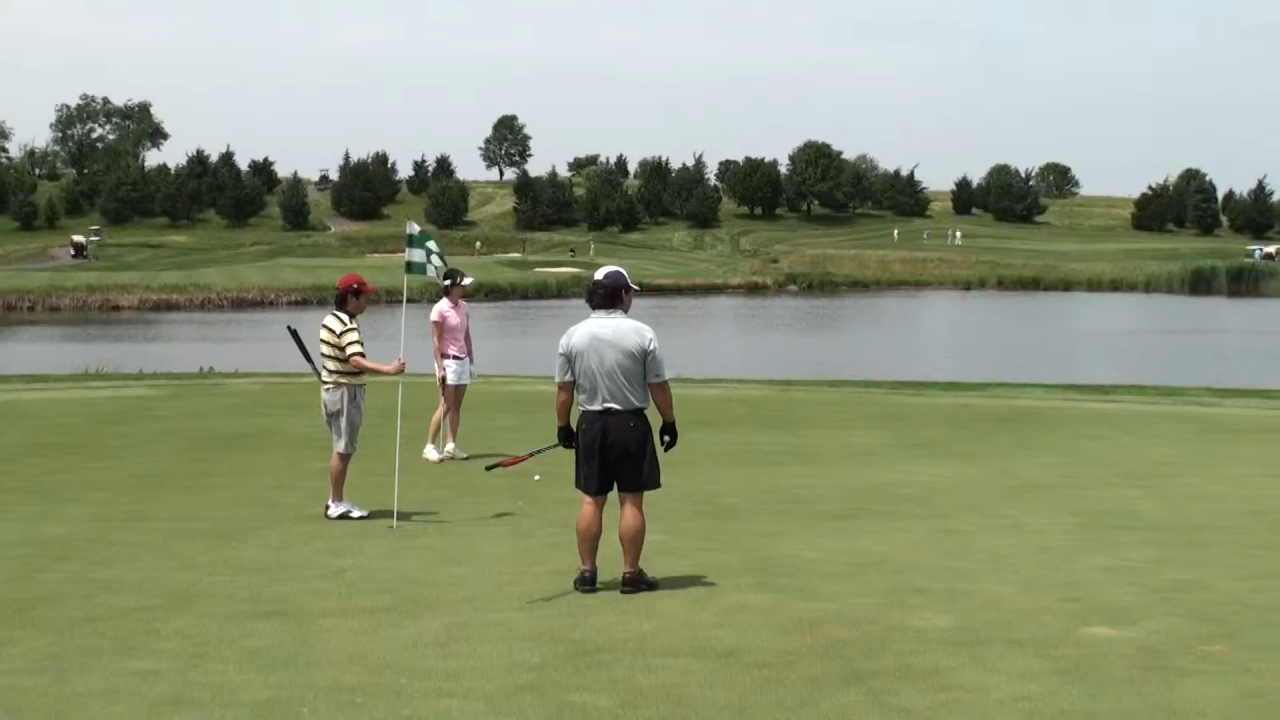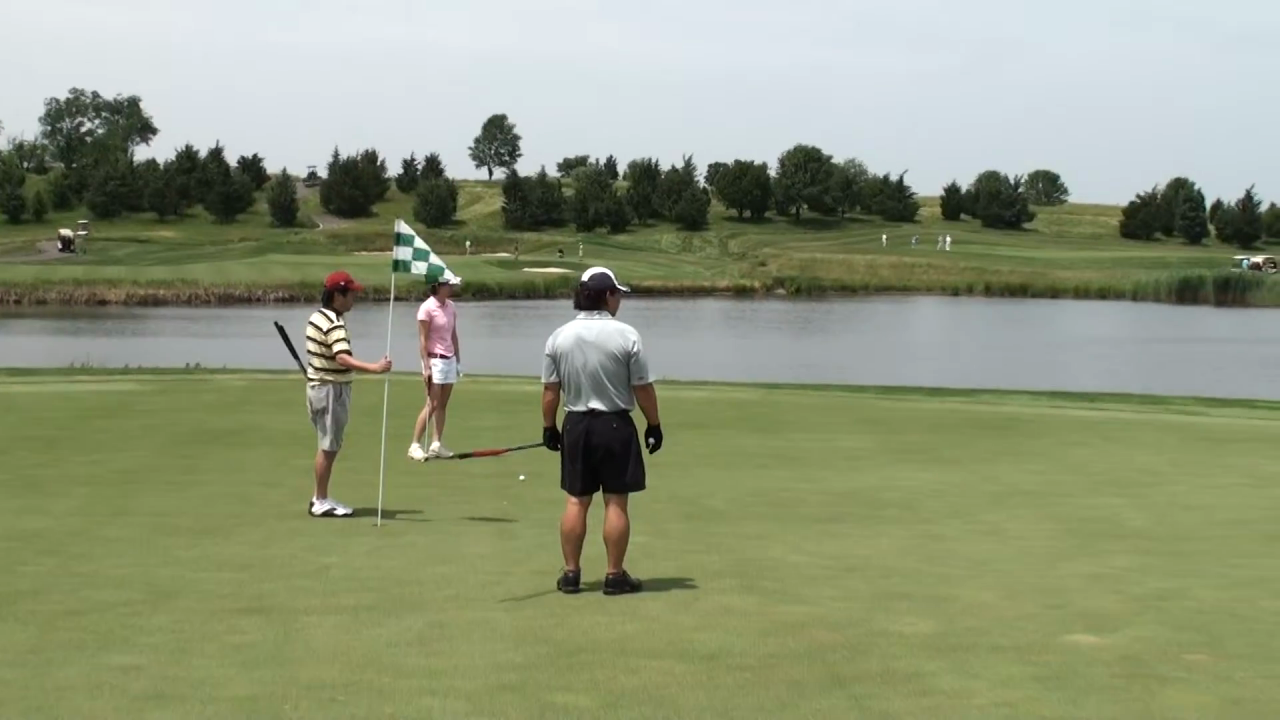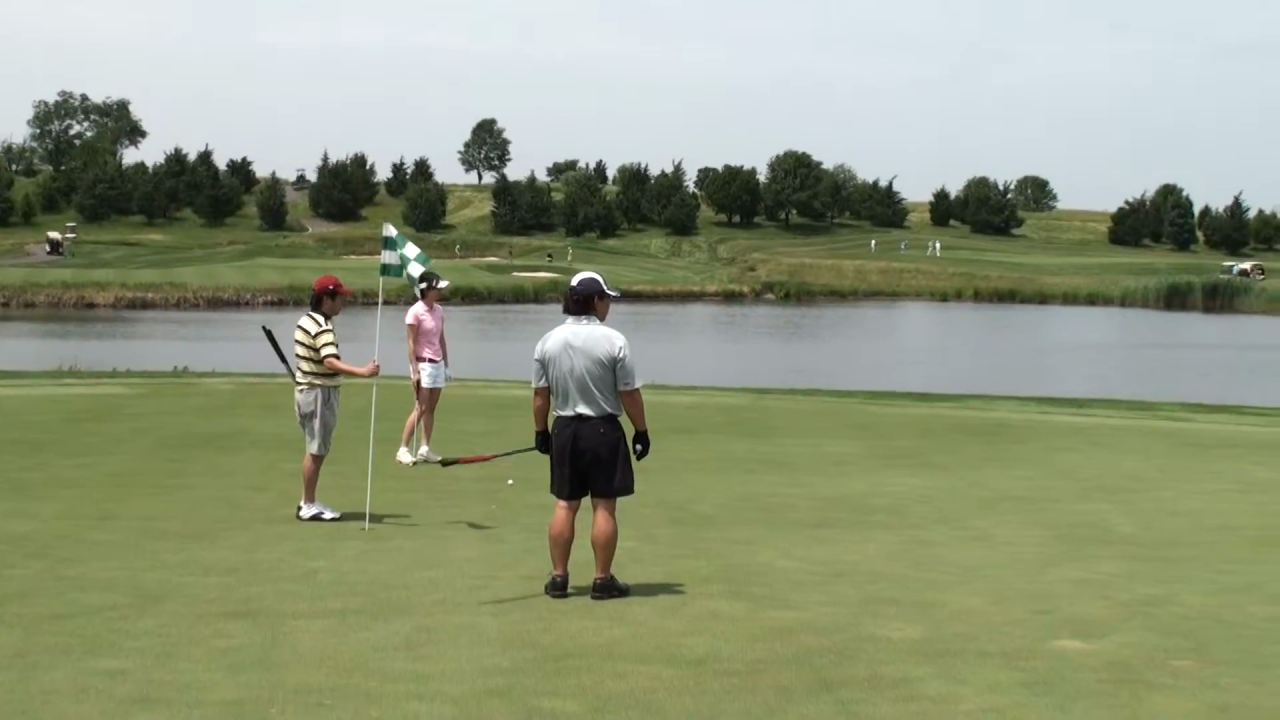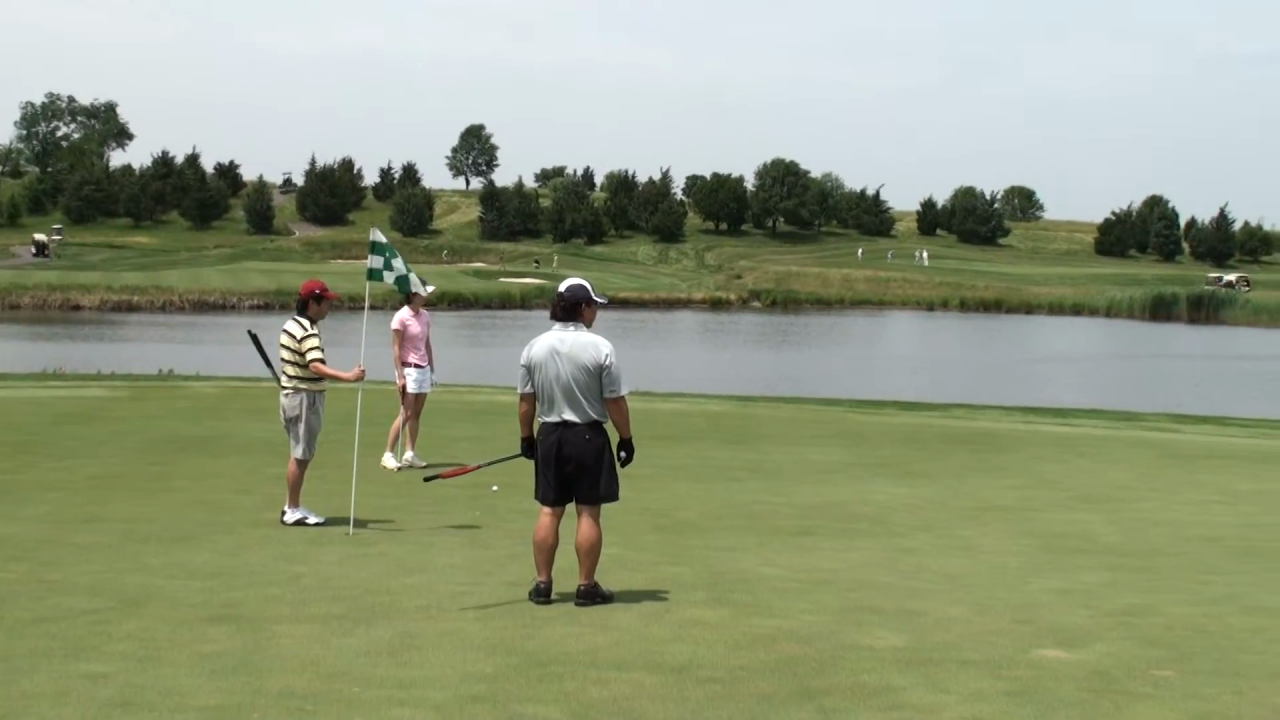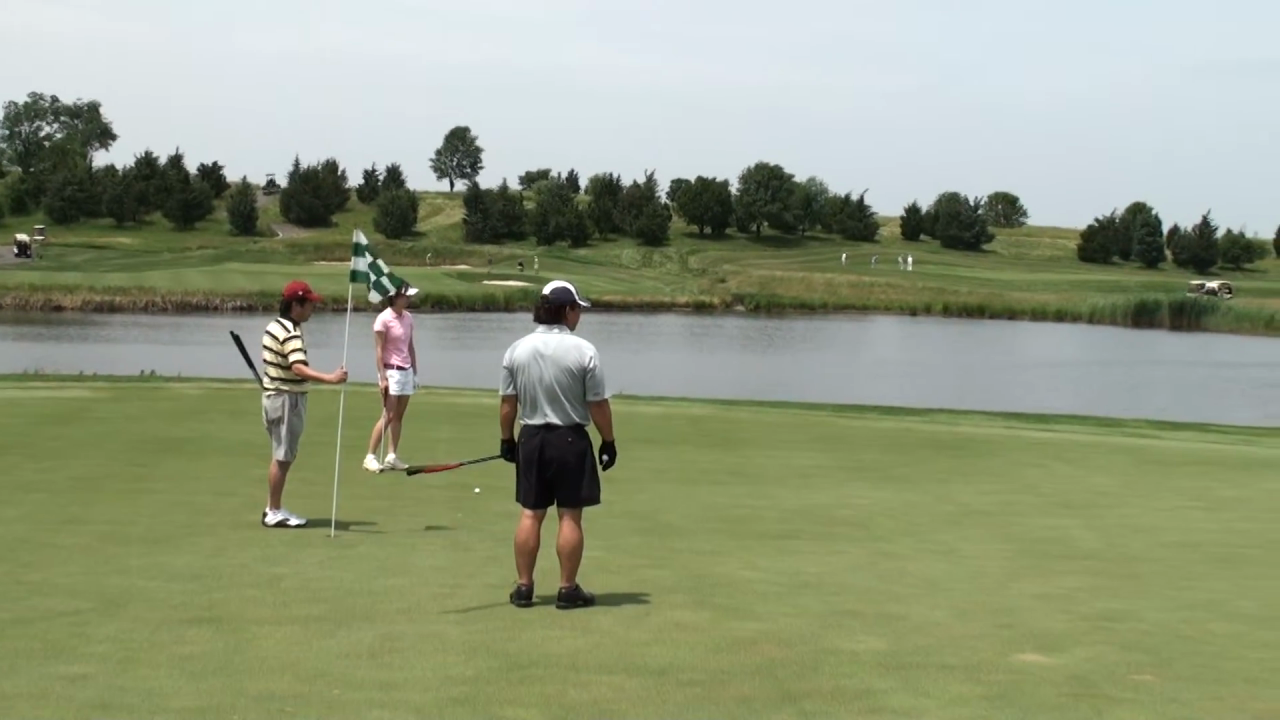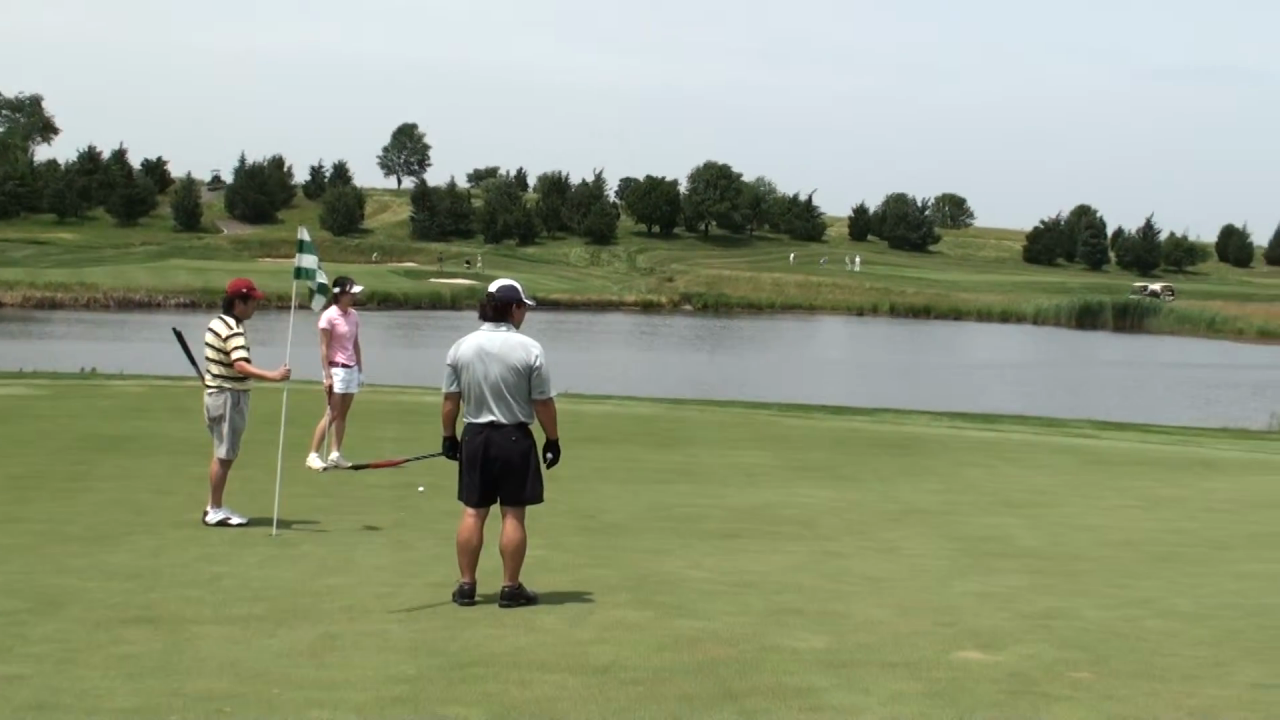
dt=0.4s
person 1, frame 1
left shoulder: (572, 336)
right shoulder: (642, 334)
left elbow: (564, 389)
right elbow: (659, 386)
left wrist: (563, 426)
right wrist: (669, 422)
left hip: (591, 424)
right hip: (631, 423)
left knee: (591, 500)
right knee: (631, 501)
left ankle: (587, 572)
right ankle: (631, 574)
person 1, frame 2
left shoulder: (559, 336)
right shoulder: (626, 335)
left elbow: (550, 390)
right elbow: (643, 388)
left wrist: (549, 427)
right wrist: (654, 425)
left hip: (576, 424)
right hip: (615, 425)
left knee: (576, 500)
right knee: (616, 502)
left ankle: (571, 573)
right ankle: (615, 575)
person 1, frame 3
left shoulder: (548, 341)
right shoulder: (613, 340)
left elbow: (540, 395)
right elbow: (630, 394)
left wrist: (541, 431)
right wrist: (641, 431)
left hip: (564, 430)
right hip: (603, 430)
left knee: (564, 505)
right knee: (604, 507)
left ankle: (558, 577)
right ankle: (603, 579)
person 1, frame 4
left shoulder: (534, 347)
right shoulder: (600, 347)
left elbow: (525, 401)
right elbow: (615, 401)
left wrist: (526, 437)
right wrist: (626, 438)
left hip: (549, 436)
right hip: (588, 436)
left knee: (549, 511)
right knee: (588, 513)
left ankle: (542, 584)
right ankle: (586, 586)
person 1, frame 5
left shoulder: (517, 349)
right shoulder: (583, 350)
left elbow: (507, 402)
right elbow: (598, 405)
left wrist: (507, 439)
right wrist: (608, 441)
left hip: (531, 438)
right hip: (571, 440)
left knee: (530, 514)
right knee: (570, 516)
left ankle: (524, 587)
right ankle: (568, 589)
person 1, frame 6
left shoulder: (461, 346)
right shoulder: (529, 348)
left elbow: (450, 399)
right elbow: (543, 403)
left wrist: (449, 436)
right wrist: (552, 440)
left hip: (475, 436)
right hip: (515, 438)
left knee: (473, 512)
right knee: (513, 515)
left ankle: (466, 585)
right ankle: (511, 588)
person 2, frame 1
left shoulder: (331, 319)
right shoulder: (346, 326)
right elbow: (356, 360)
right wrist: (388, 369)
left hip: (334, 388)
right hip: (345, 391)
left knee: (341, 448)
right knee: (344, 450)
left ankle: (335, 500)
right ankle: (336, 504)
person 2, frame 2
left shoulder: (318, 316)
right shoulder: (333, 323)
right elbow: (342, 358)
right wrist: (374, 368)
left hip: (320, 385)
right hip: (331, 389)
left knee: (327, 446)
right knee: (329, 447)
left ankle: (320, 498)
right ankle: (321, 501)
person 2, frame 3
left shoulder: (306, 320)
right shoulder: (322, 327)
right elbow: (330, 362)
right wrist: (362, 372)
left hip: (308, 389)
right hip: (319, 393)
left knee: (315, 450)
right knee: (317, 451)
left ankle: (308, 502)
right ankle: (308, 506)
person 2, frame 4
left shoulder: (292, 324)
right shoulder: (308, 331)
right elbow: (316, 366)
right wrist: (348, 376)
left hip: (294, 393)
right hip: (305, 397)
left knee: (299, 454)
right knee: (301, 455)
left ankle: (292, 506)
right ankle: (292, 510)
person 2, frame 5
left shoulder: (275, 326)
right shoulder: (290, 333)
right elbow: (298, 368)
right wrist: (330, 378)
left hip: (276, 395)
right hip: (286, 399)
left knee: (281, 455)
right knee: (283, 456)
left ankle: (274, 508)
right ankle: (274, 512)
person 2, frame 6
left shoulder: (218, 322)
right shoulder: (233, 329)
right elbow: (240, 366)
right wrist: (273, 376)
left hip: (218, 392)
right hip: (229, 396)
left knee: (223, 454)
right knee: (224, 455)
left ankle: (214, 507)
right ankle: (215, 510)
person 3, frame 1
left shoulder: (464, 307)
right shoulder: (440, 309)
right elbow: (436, 340)
left wrist: (471, 360)
right wrist: (440, 366)
left hip: (463, 360)
right hip: (448, 361)
left knee: (457, 406)
right knee: (446, 406)
left ankle: (451, 445)
right ankle: (430, 447)
person 3, frame 2
left shoulder: (451, 306)
right shoulder: (427, 308)
right elbow: (422, 339)
left wrist: (458, 360)
right wrist: (426, 366)
left hip: (449, 360)
right hip: (435, 360)
left knee: (443, 405)
right knee: (431, 405)
left ankle: (436, 445)
right ankle: (415, 445)
person 3, frame 3
left shoulder: (439, 310)
right shoulder: (415, 312)
right elbow: (411, 343)
left wrist: (446, 364)
right wrist: (414, 370)
left hip: (438, 364)
right hip: (423, 364)
left knee: (431, 409)
right knee: (420, 409)
left ankle: (424, 449)
right ankle: (403, 449)
person 3, frame 4
left shoulder: (425, 316)
right shoulder: (401, 317)
right elbow: (396, 348)
left wrist: (432, 370)
right wrist: (400, 375)
left hip: (424, 369)
right hip: (409, 370)
left knee: (416, 414)
right knee: (405, 414)
left ankle: (409, 454)
right ankle: (388, 455)
person 3, frame 5
left shoulder: (408, 317)
right shoulder: (383, 319)
right elbow: (379, 350)
left wrist: (414, 372)
right wrist: (382, 377)
left hip: (406, 371)
right hip: (391, 371)
left knee: (399, 416)
right knee: (388, 416)
left ankle: (392, 456)
right ankle: (370, 457)
person 3, frame 6
left shoulder: (353, 315)
right shoulder: (329, 316)
right elbow: (324, 348)
left wrist: (360, 369)
right wrist: (327, 375)
left hip: (352, 369)
right hip: (336, 369)
left knee: (343, 415)
right knee: (331, 414)
left ankle: (335, 454)
right ankle: (313, 455)
